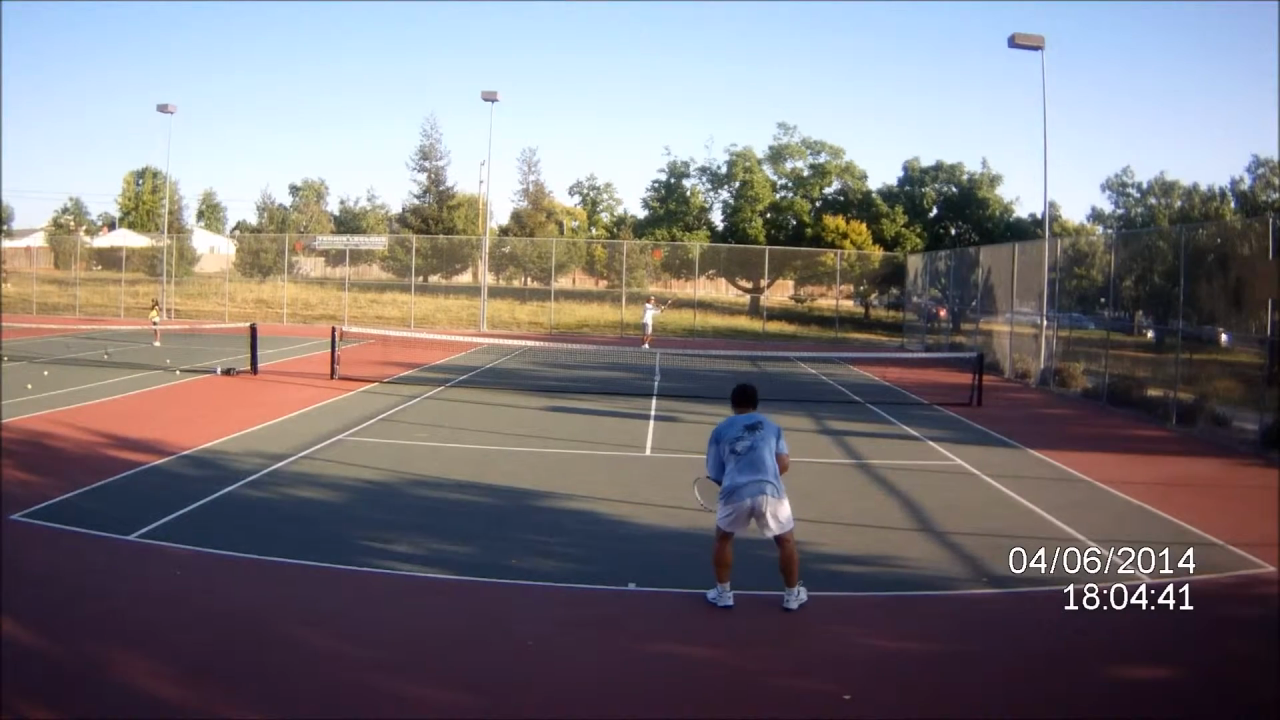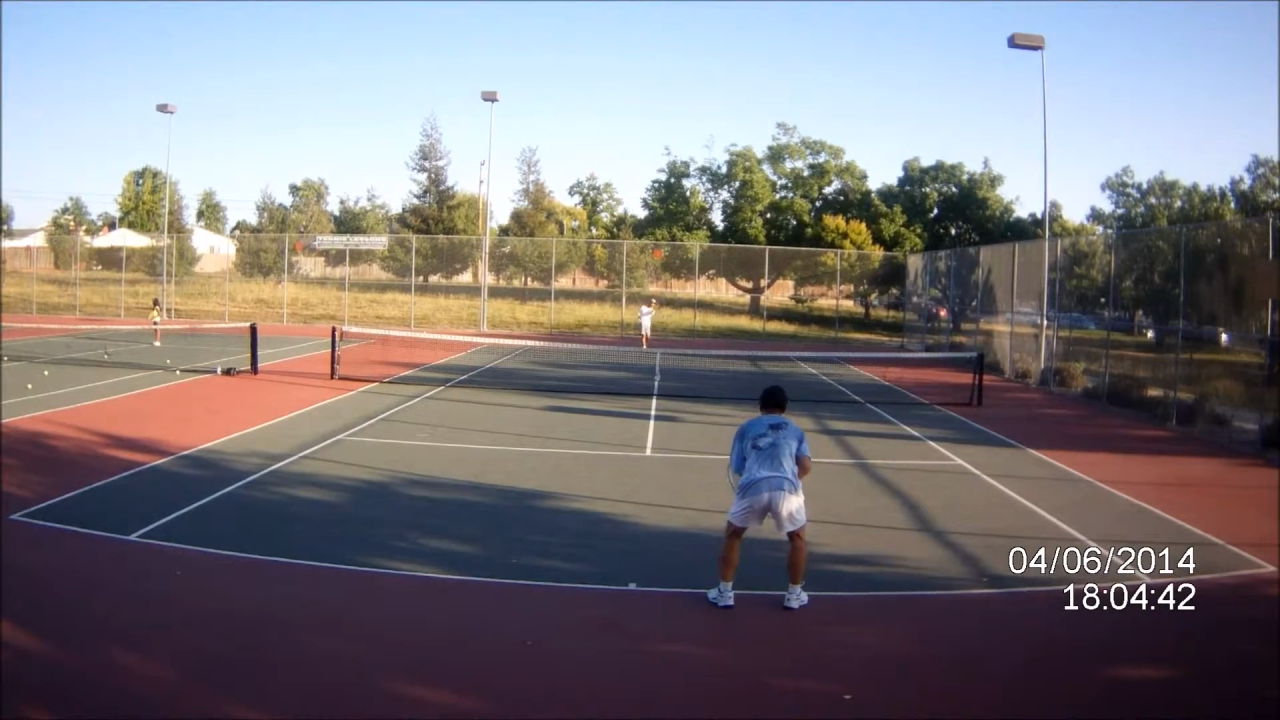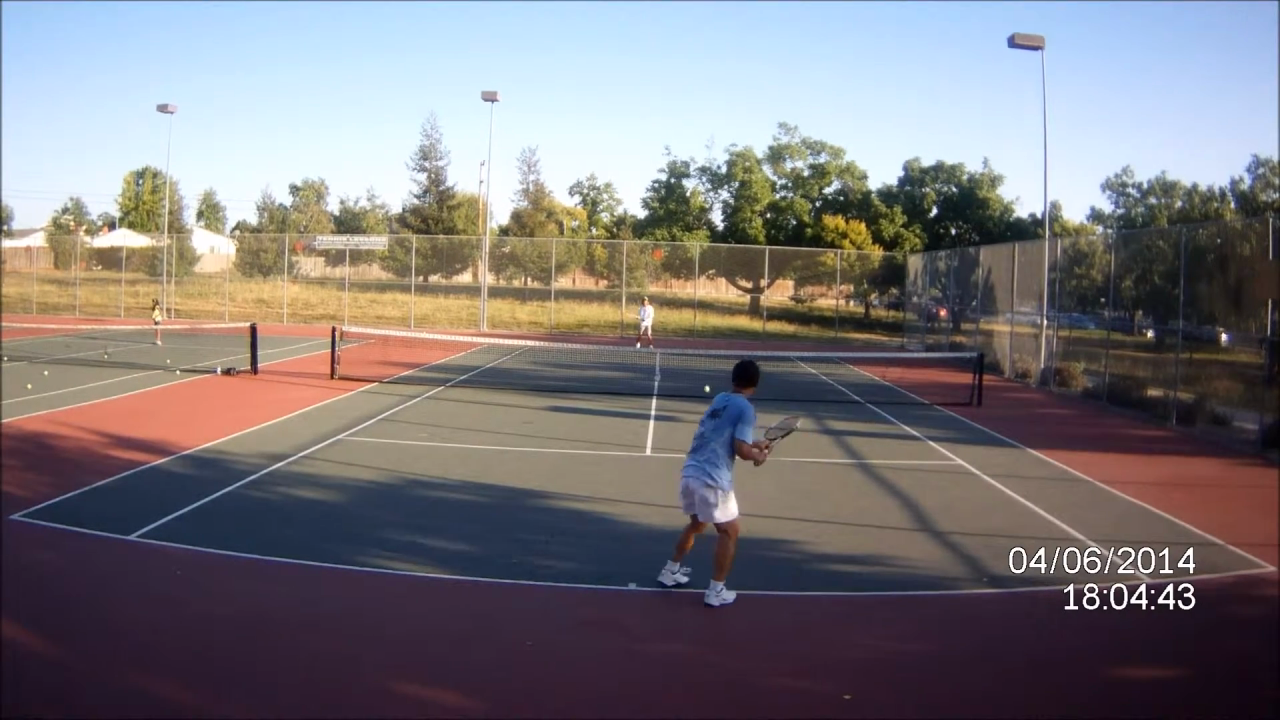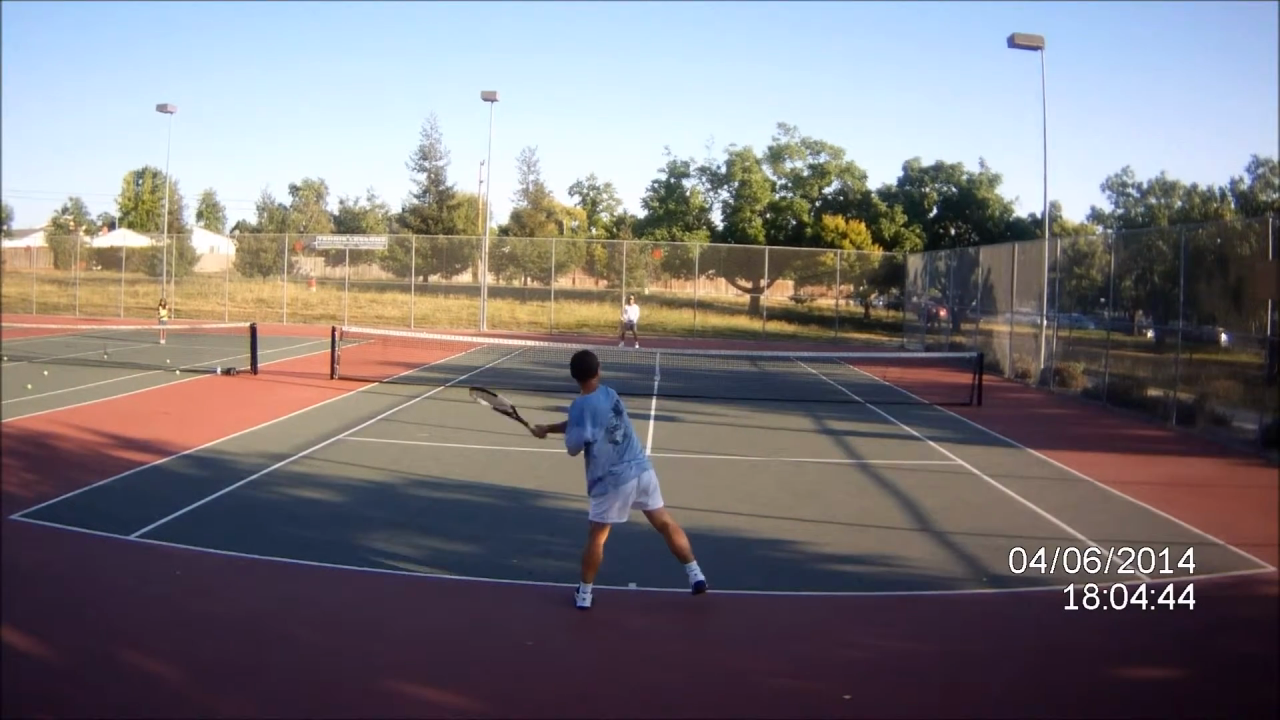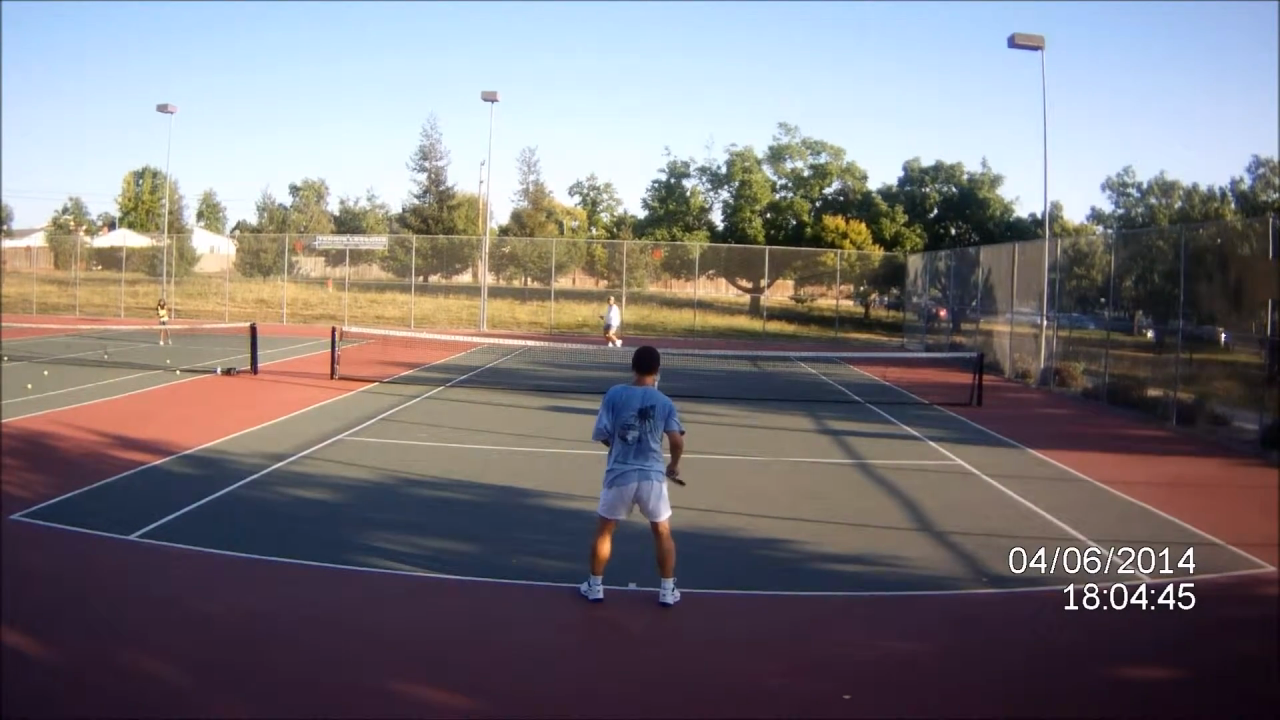
dt=1s
person 1, frame 1
left shoulder: (720, 430)
right shoulder: (771, 426)
left elbow: (715, 475)
right elbow: (783, 464)
left hip: (735, 493)
right hip: (769, 491)
left knee: (722, 539)
right knee: (786, 543)
left ankle: (723, 593)
right ankle: (792, 595)
person 1, frame 2
left shoulder: (746, 427)
right shoulder: (795, 430)
left elbow: (737, 468)
right elbow: (805, 466)
left hip: (753, 488)
right hip: (786, 489)
left knee: (732, 536)
right knee: (797, 539)
left ankle: (724, 592)
right ankle: (794, 594)
person 1, frame 3
left shoulder: (720, 400)
right shoulder: (746, 408)
right elbow: (742, 449)
left wrist: (754, 445)
right wrist: (758, 456)
left hip: (690, 473)
right hip: (712, 479)
left knee: (696, 525)
right knee: (728, 533)
left ankle: (670, 572)
right ankle: (715, 591)
person 1, frame 4
left shoulder: (580, 405)
right shoulder: (609, 393)
left elbow: (574, 447)
left wrist: (572, 444)
right wrist: (550, 428)
left hip: (612, 480)
right hip: (642, 469)
left knee: (596, 538)
right knee: (665, 523)
left ankle: (584, 593)
right ankle: (695, 573)
person 1, frame 5
left shoulder: (615, 394)
right shoulder: (665, 403)
left elbow: (600, 433)
right elbow: (677, 442)
right wrist: (674, 465)
left hip: (619, 476)
right hip: (652, 476)
left knee: (604, 532)
right knee: (662, 533)
left ankle: (595, 586)
right ankle: (667, 590)
